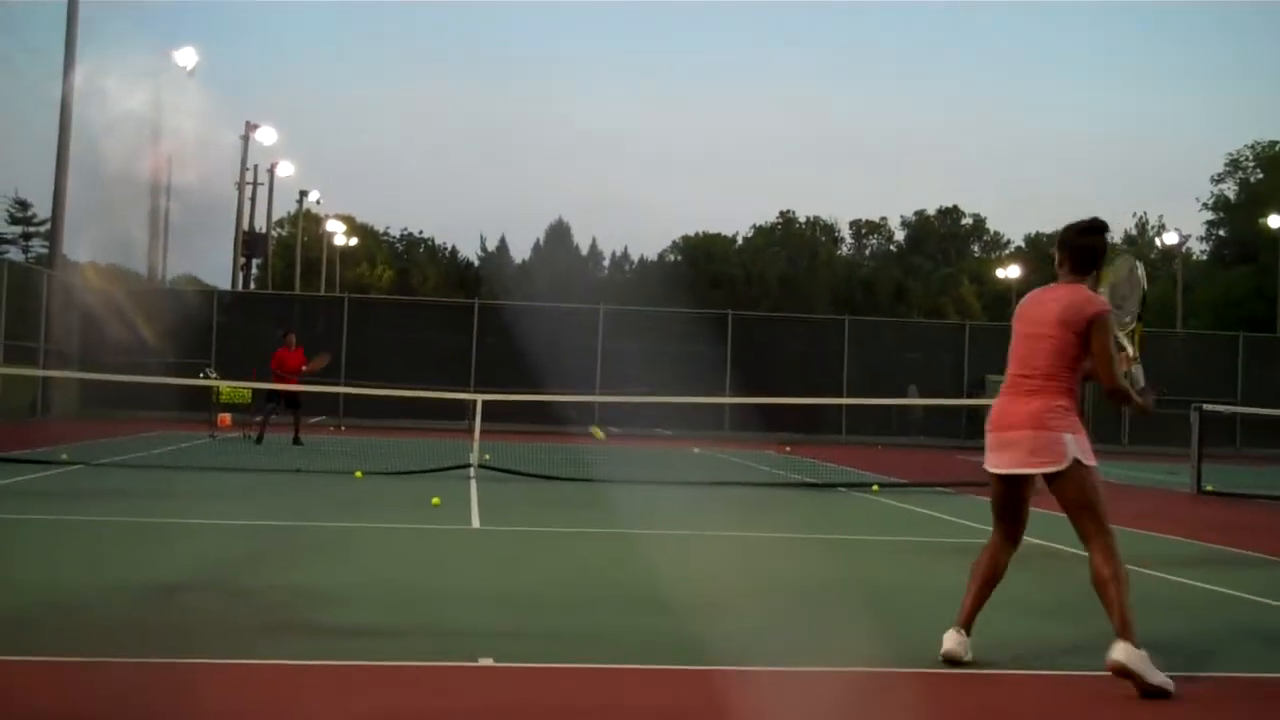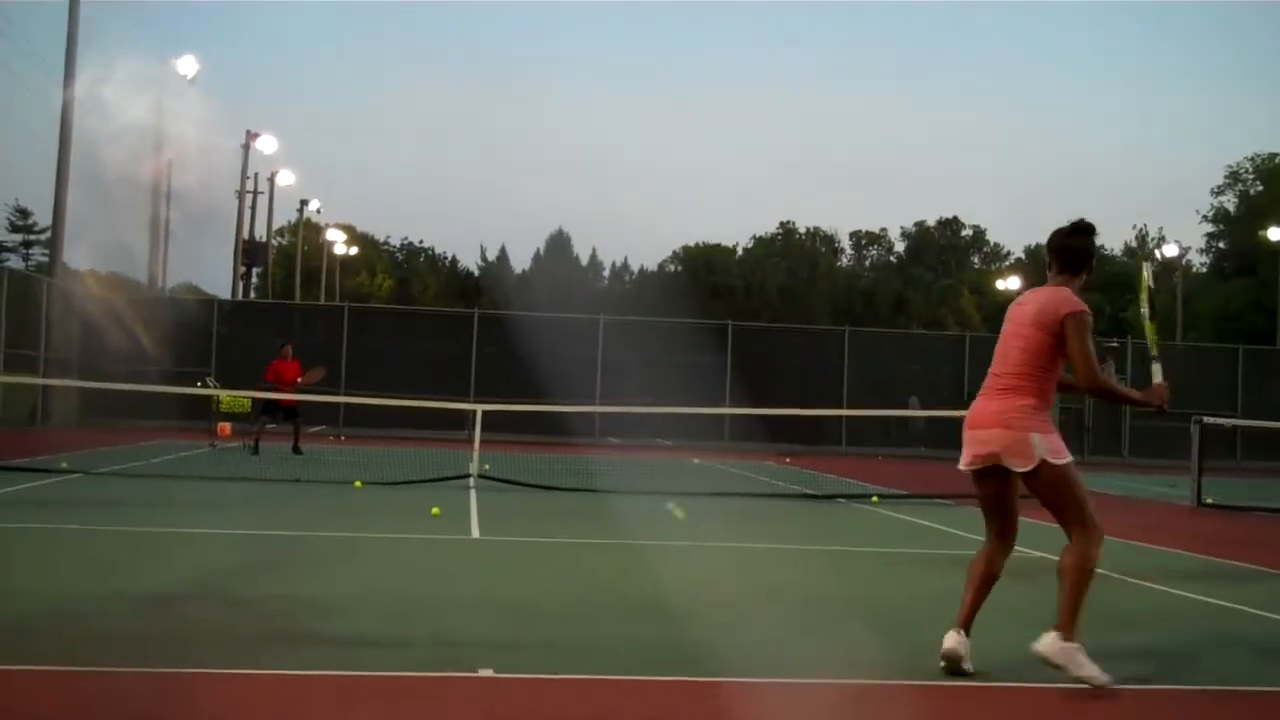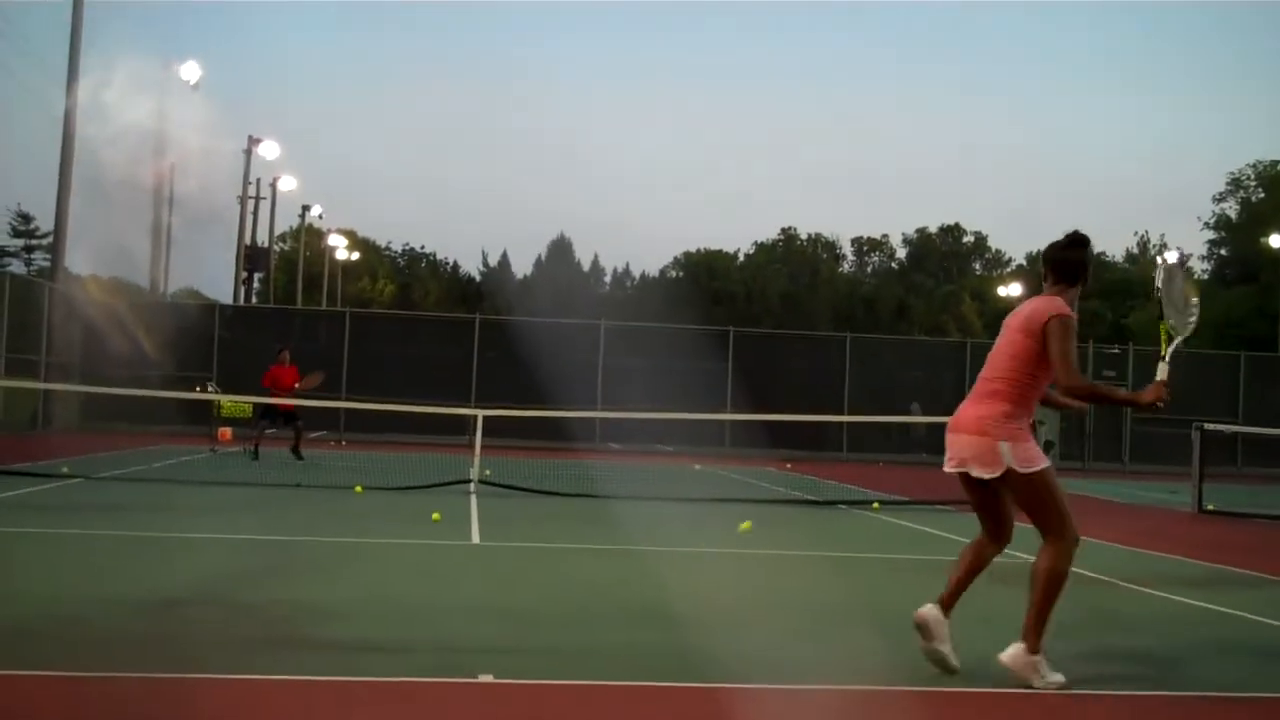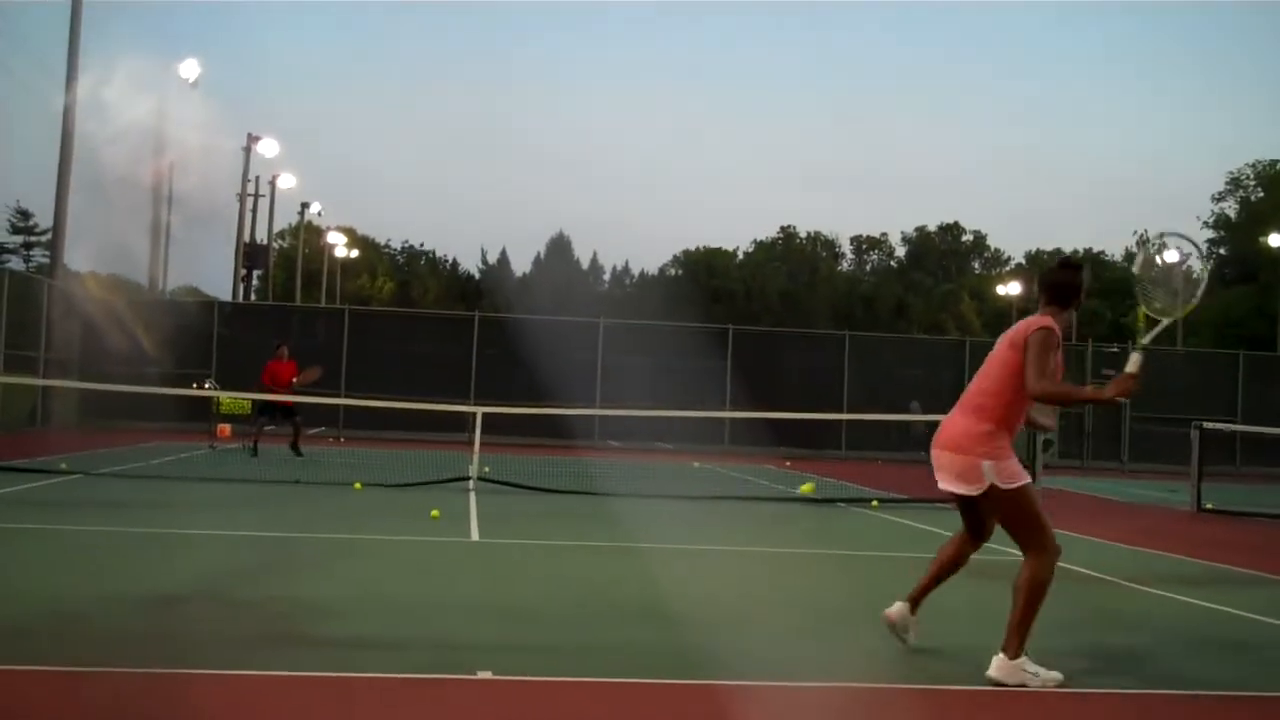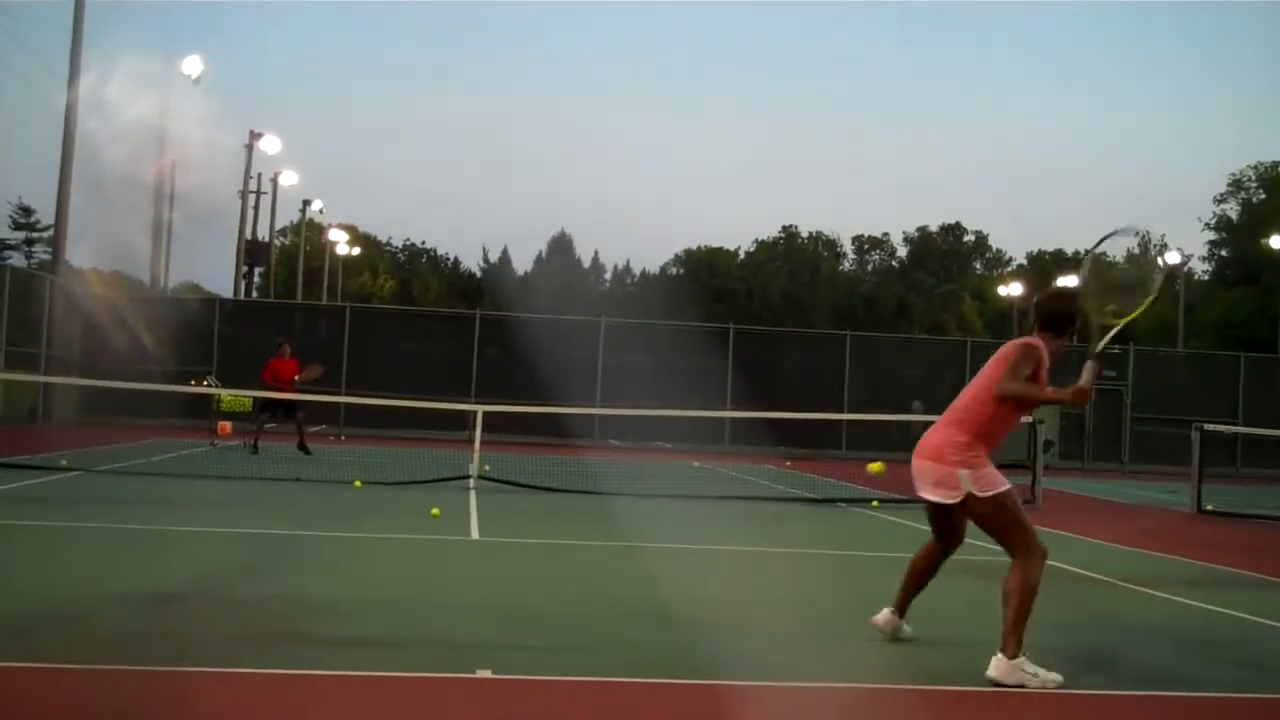
dt=0.1s
person 1, frame 1
left shoulder: (1028, 300)
right shoulder: (1093, 307)
right elbow: (1110, 383)
right wrist: (1138, 402)
left hip: (1003, 425)
right hip: (1050, 430)
left knee: (1005, 537)
right knee: (1101, 543)
left ankle: (959, 633)
right ankle: (1127, 647)
person 1, frame 2
left shoulder: (1021, 303)
right shoulder: (1072, 307)
right elbow: (1090, 381)
left wrist: (1065, 379)
right wrist: (1145, 398)
left hip: (979, 424)
right hip: (1022, 427)
left knee: (999, 538)
right knee: (1085, 533)
left ankle: (959, 633)
right ankle: (1062, 638)
person 1, frame 3
left shoulder: (1024, 310)
right shoulder: (1057, 314)
right elbow: (1067, 383)
left wrist: (1071, 404)
right wrist: (1135, 398)
left hip: (965, 427)
right hip: (999, 433)
left knee: (995, 536)
right knee: (1061, 538)
left ankle: (938, 612)
right ankle: (1026, 648)
person 1, frame 4
left shoulder: (1023, 328)
right shoulder: (1045, 330)
right elbow: (1038, 389)
left wrist: (1026, 420)
right wrist: (1101, 394)
left hip: (949, 442)
right hip: (980, 450)
left knee: (975, 534)
right knee: (1043, 550)
left ankle: (906, 608)
right ankle: (1010, 659)
person 1, frame 5
left shoulder: (1019, 347)
right shoulder: (1032, 351)
right elbow: (1005, 391)
right wrist: (1061, 396)
left hip: (929, 454)
right hip: (958, 462)
left knee: (945, 541)
right knee: (1030, 555)
left ankle: (893, 614)
right ankle: (1008, 659)
